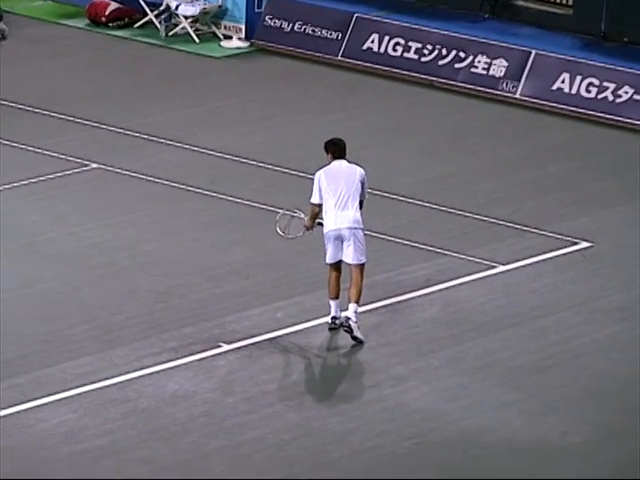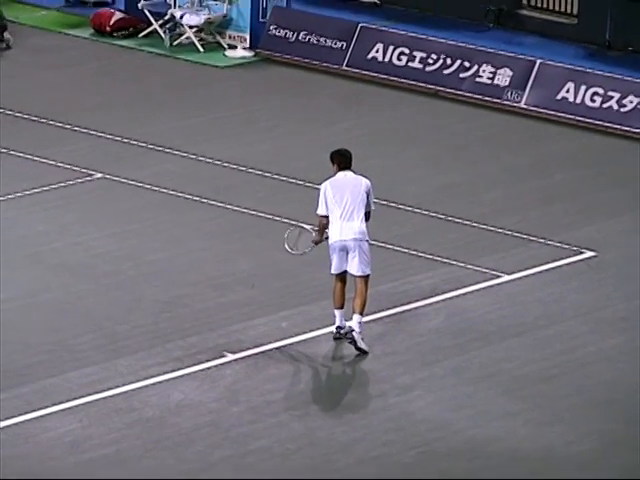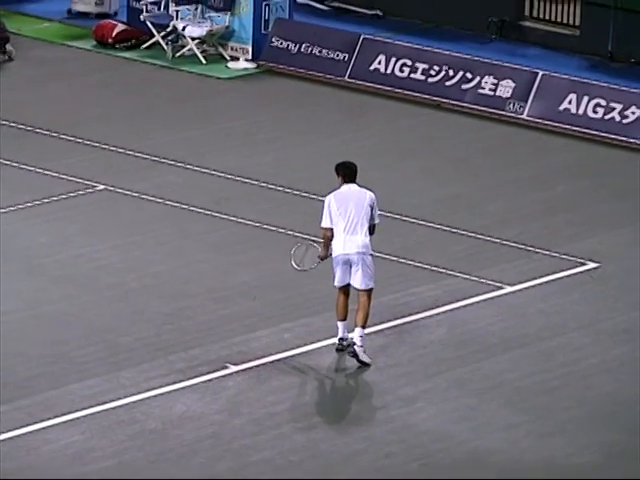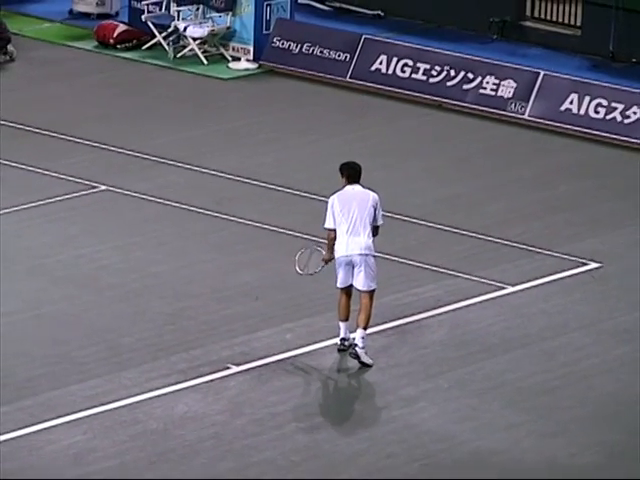
dt=0.2s
person 1, frame 1
left shoulder: (321, 174)
right shoulder: (359, 172)
left elbow: (316, 208)
left wrist: (310, 222)
left hip: (331, 227)
right hip: (352, 225)
left knee: (334, 269)
right knee: (356, 272)
left ankle: (334, 316)
right ankle: (351, 318)
person 1, frame 2
left shoulder: (327, 185)
right shoulder: (364, 183)
left elbow: (323, 220)
left wrist: (319, 236)
left hip: (336, 238)
right hip: (358, 236)
left knee: (339, 280)
right knee: (361, 283)
left ankle: (339, 326)
right ankle: (355, 329)
person 1, frame 3
left shoulder: (331, 198)
right shoulder: (369, 196)
left elbow: (328, 233)
right elbow: (372, 229)
left wrist: (325, 250)
left hip: (340, 251)
right hip: (361, 250)
left knee: (342, 292)
right knee: (364, 296)
left ankle: (342, 338)
right ankle: (357, 342)
person 1, frame 4
left shoulder: (335, 199)
right shoulder: (372, 197)
left elbow: (331, 233)
right elbow: (375, 230)
left wrist: (329, 253)
left hip: (342, 252)
right hip: (364, 251)
left knee: (344, 293)
right knee: (366, 297)
left ankle: (343, 338)
right ankle: (358, 344)
